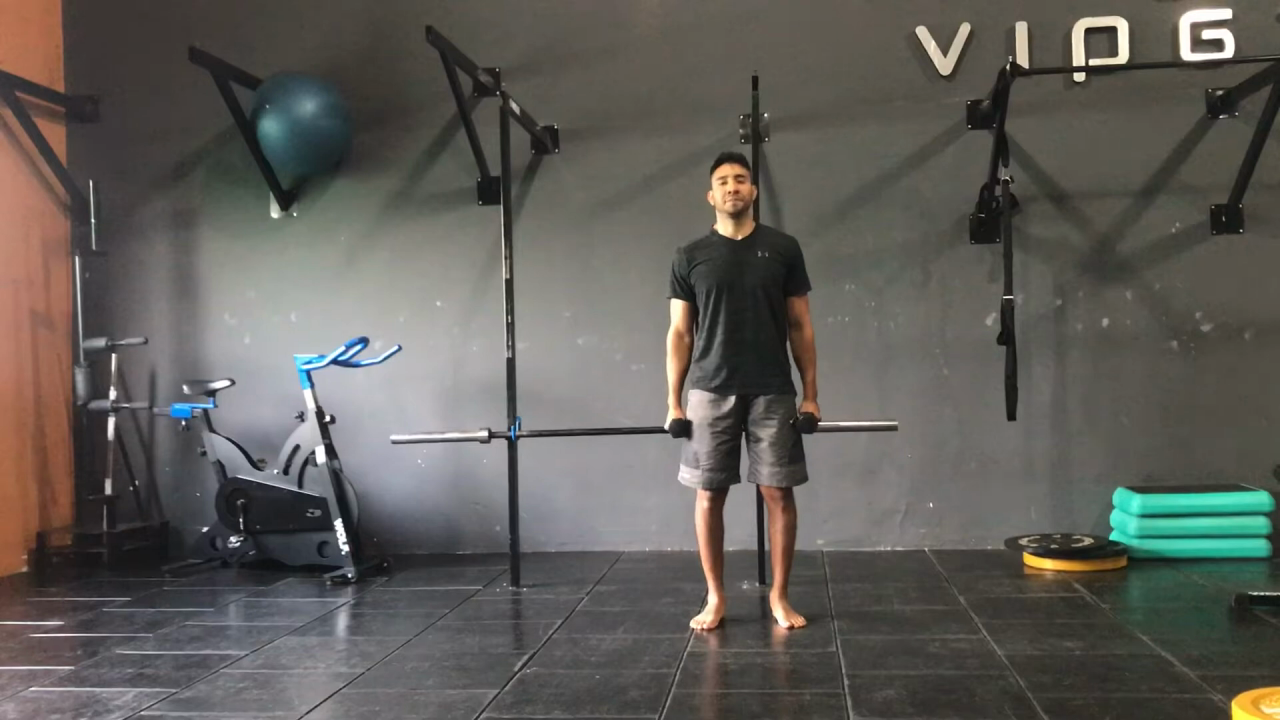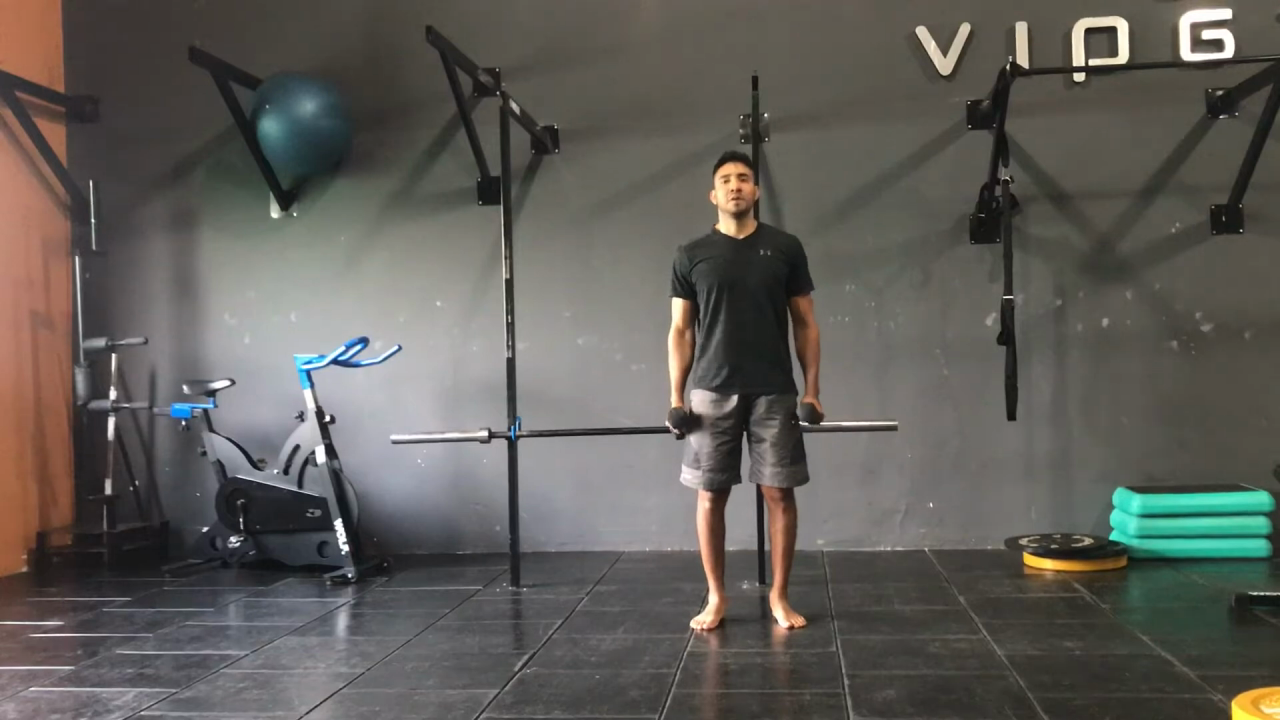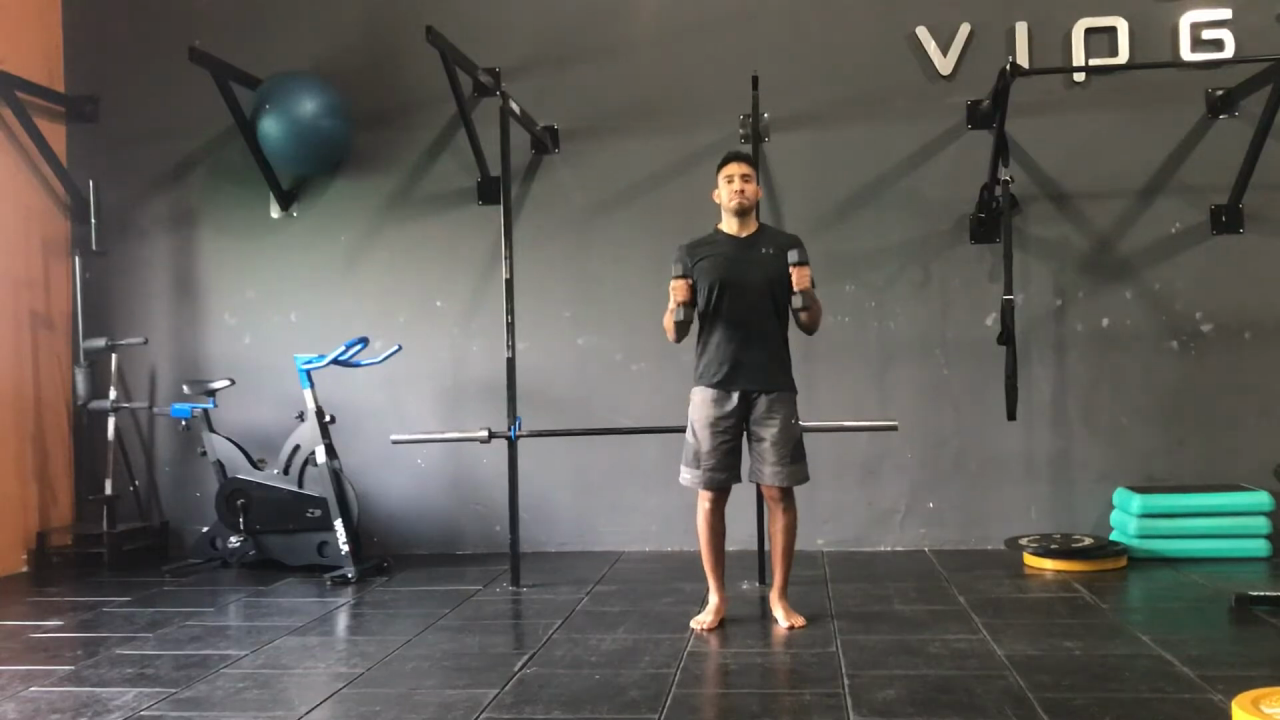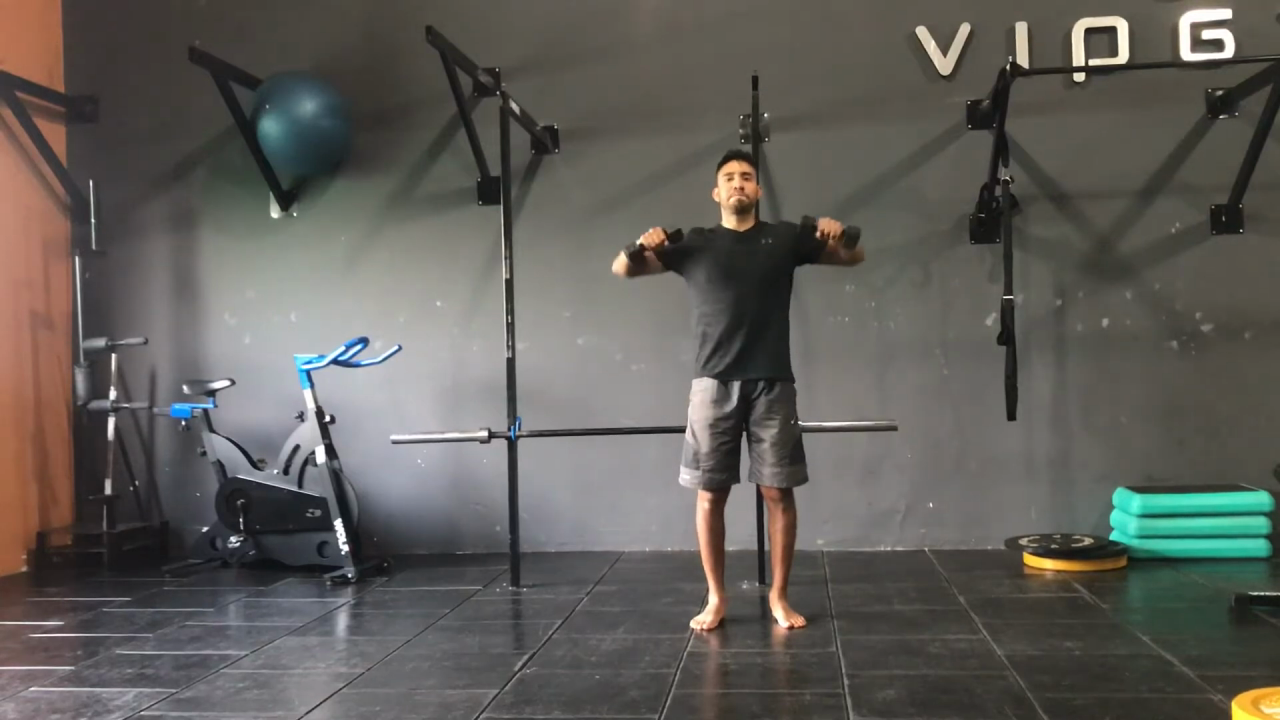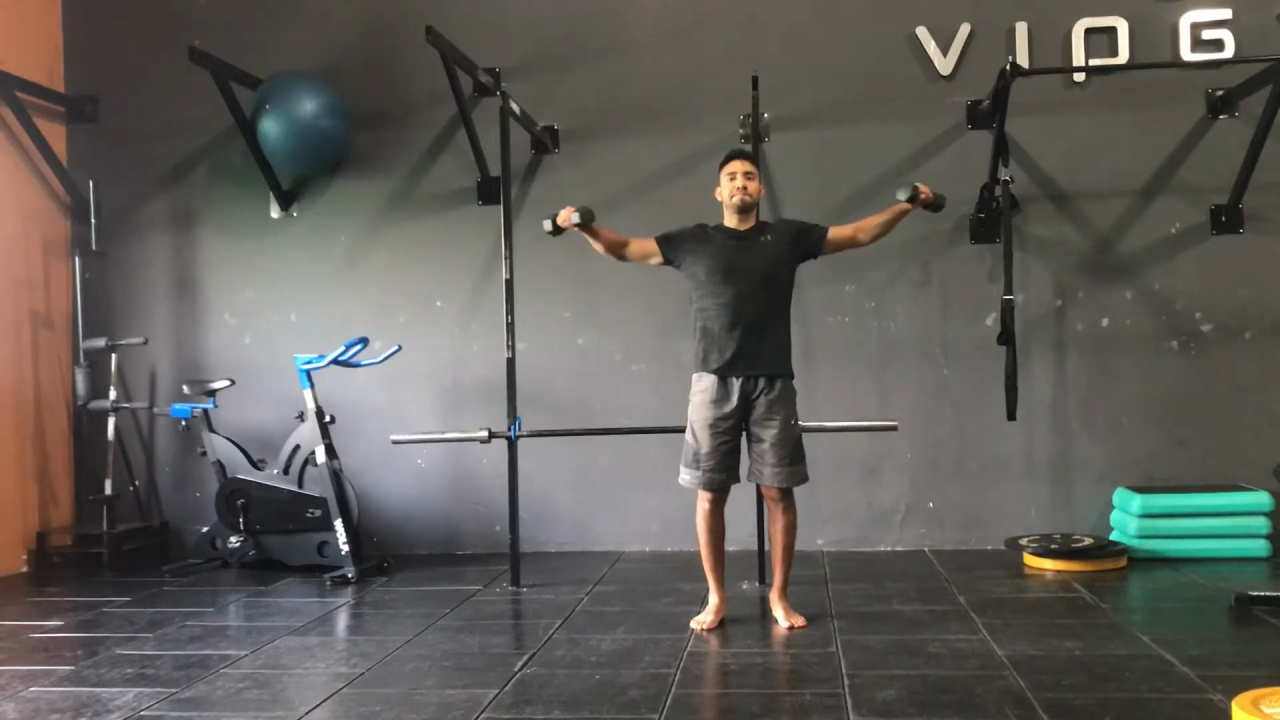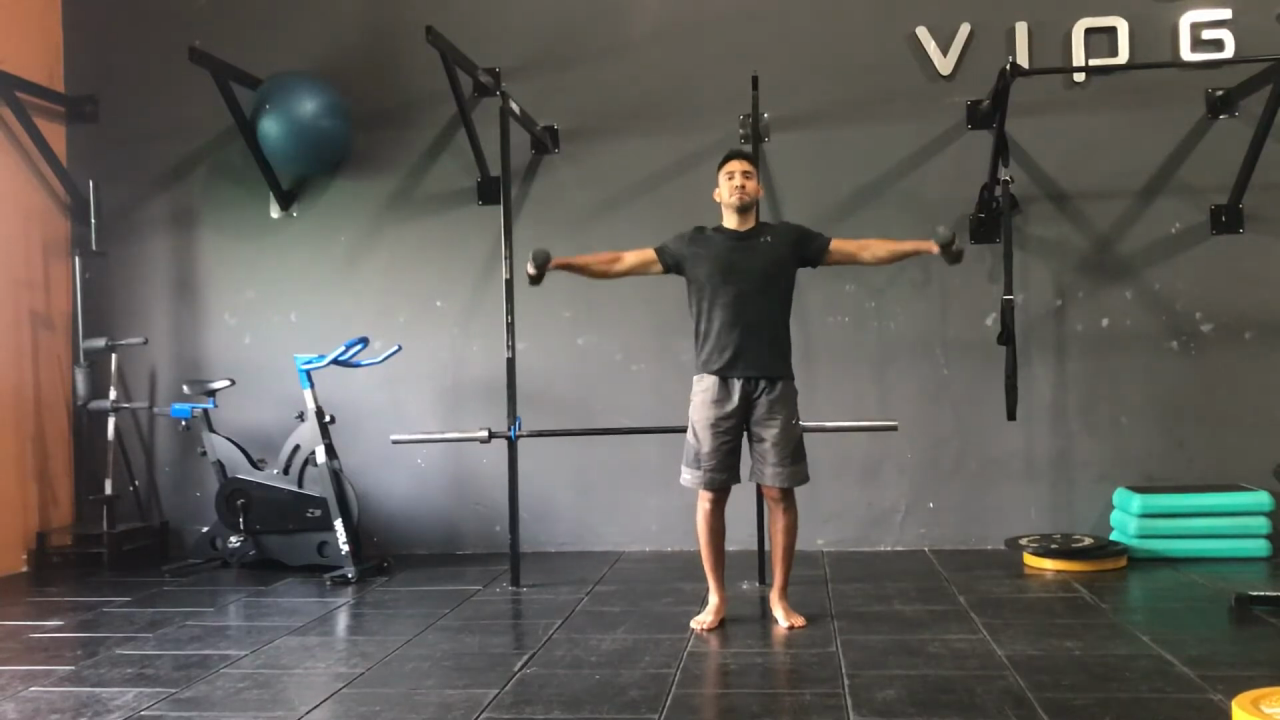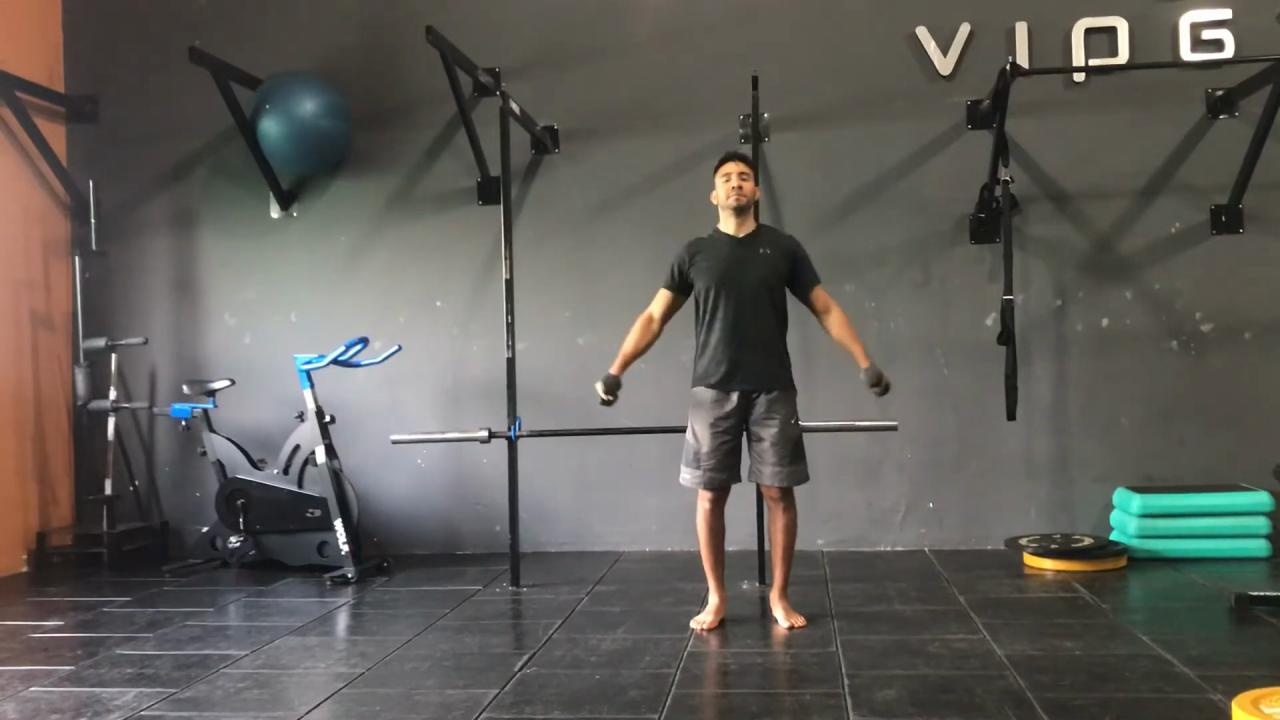
dt=0.7s
person 1, frame 1
left shoulder: (783, 248)
right shoulder: (690, 257)
left elbow: (799, 326)
right elbow: (680, 332)
left wrist: (810, 393)
right wrist: (674, 401)
left hip: (772, 393)
right hip: (710, 393)
left knee: (779, 493)
right knee: (709, 495)
left ankle: (779, 595)
right ankle: (715, 598)
person 1, frame 2
left shoulder: (786, 248)
right shoulder: (692, 255)
left elbow: (805, 324)
right elbow: (681, 330)
left wrist: (812, 389)
right wrist: (676, 397)
left hip: (774, 393)
right hip: (712, 392)
left knee: (780, 493)
right knee: (710, 495)
left ankle: (779, 595)
right ankle: (716, 597)
person 1, frame 3
left shoulder: (786, 246)
right shoulder: (693, 253)
left elbow: (809, 325)
right elbow: (676, 333)
left wrist: (808, 297)
right wrist: (675, 307)
left hip: (774, 388)
right hip: (714, 388)
left knee: (780, 492)
right knee: (711, 494)
left ankle: (780, 595)
right ankle: (716, 597)
person 1, frame 4
left shoulder: (785, 237)
right shoulder: (694, 243)
left elbow: (854, 256)
right elbow: (622, 269)
left wrist: (840, 235)
right wrist: (639, 248)
left hip: (772, 384)
right hip: (714, 384)
left knee: (779, 492)
right knee: (710, 494)
left ankle: (779, 595)
right ankle: (716, 597)
person 1, frame 5
left shoulder: (787, 236)
right shoulder: (693, 241)
left elbow: (859, 233)
right elbow: (624, 248)
left wrist: (905, 206)
right wrist: (584, 226)
left hip: (772, 383)
right hip: (714, 383)
left knee: (779, 491)
right knee: (710, 493)
left ankle: (779, 596)
right ankle: (716, 598)
person 1, frame 6
left shoulder: (787, 238)
right shoulder: (694, 244)
left elbow: (862, 250)
right elbow: (622, 261)
left wrist: (925, 246)
right wrist: (559, 262)
left hip: (773, 384)
right hip: (715, 383)
left knee: (780, 492)
right knee: (711, 494)
left ankle: (780, 596)
right ankle: (716, 598)
person 1, frame 7
left shoulder: (784, 247)
right shoulder: (694, 253)
left elbow: (826, 310)
right elbow: (654, 317)
left wrist: (864, 361)
right wrist: (617, 369)
left hip: (773, 391)
right hip: (713, 391)
left knee: (780, 493)
right knee: (710, 494)
left ankle: (780, 596)
right ankle: (716, 598)
